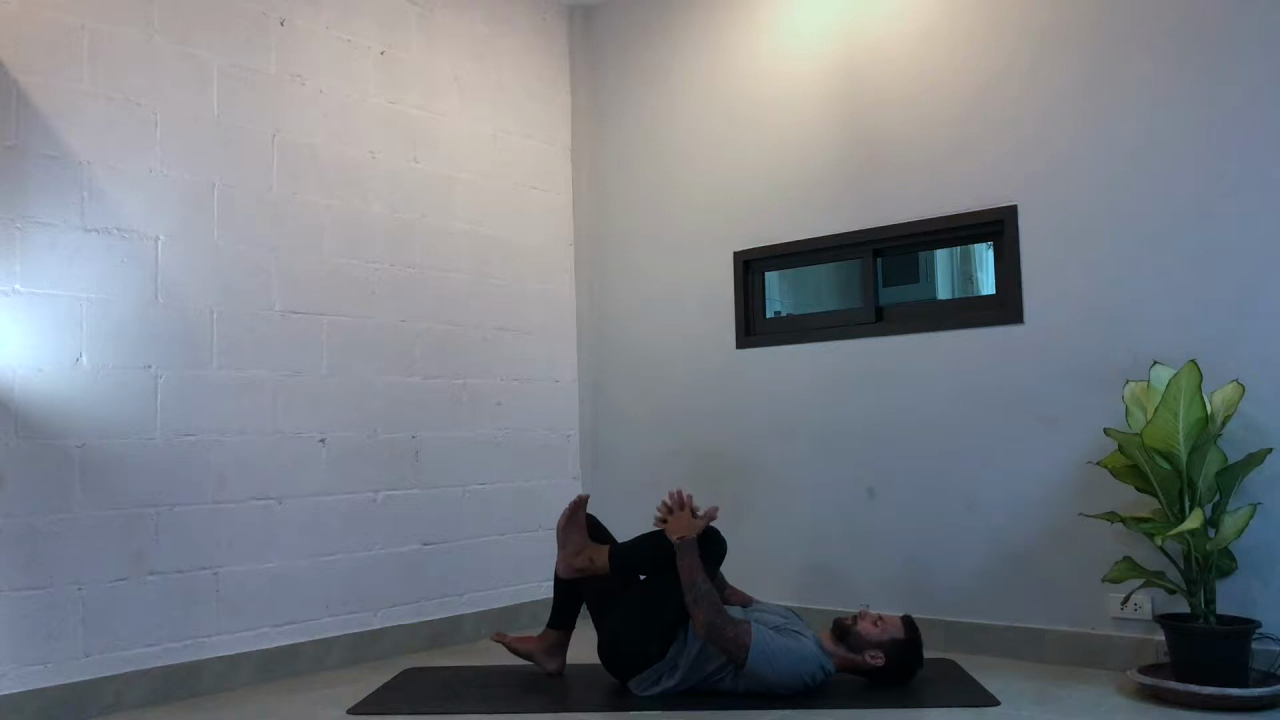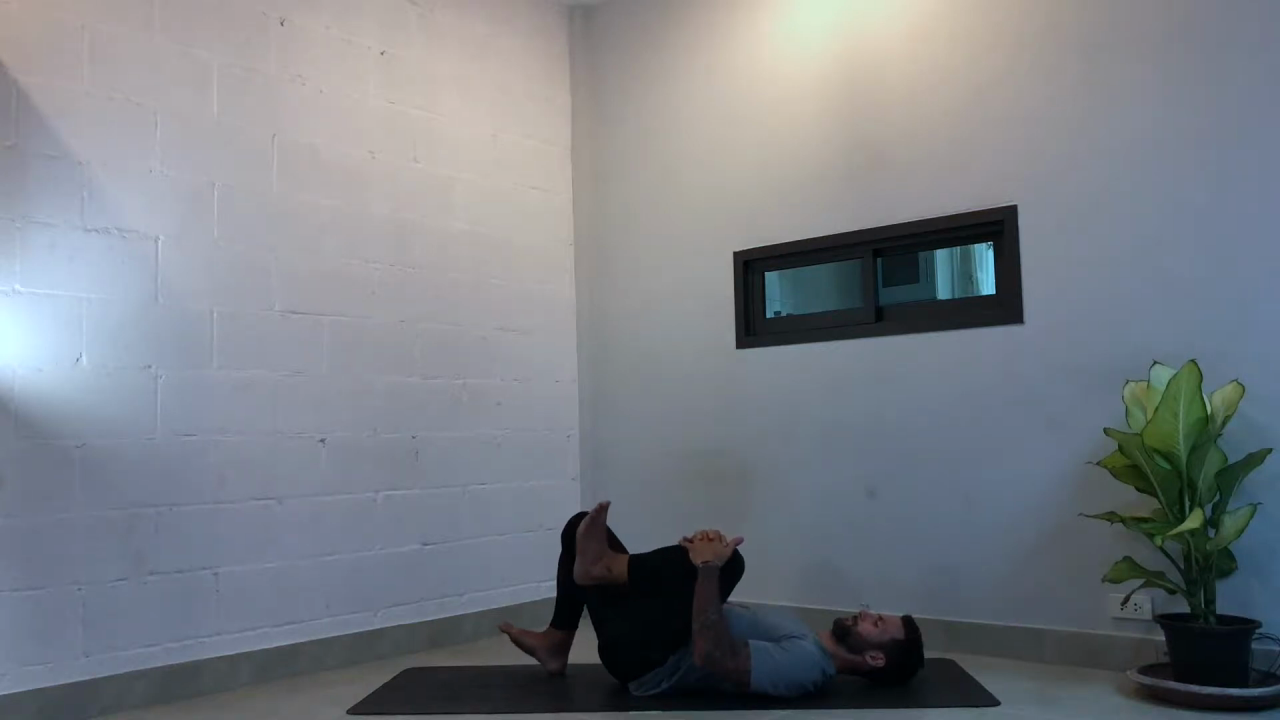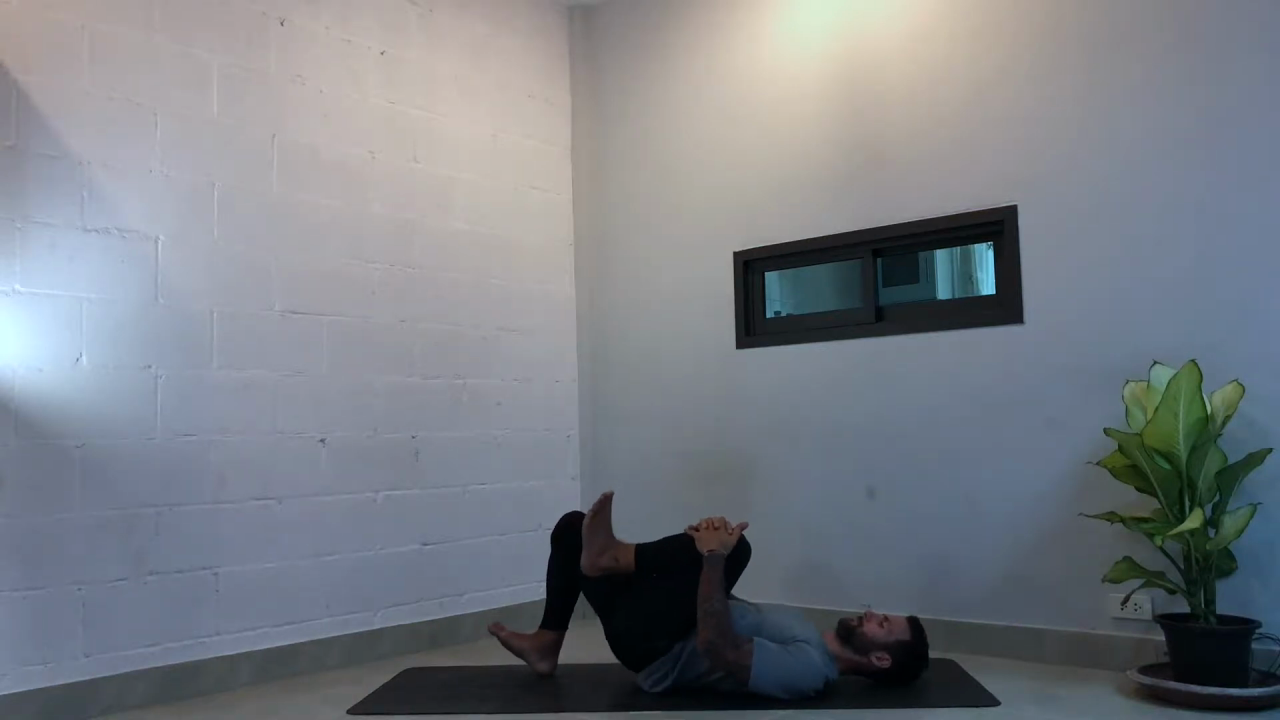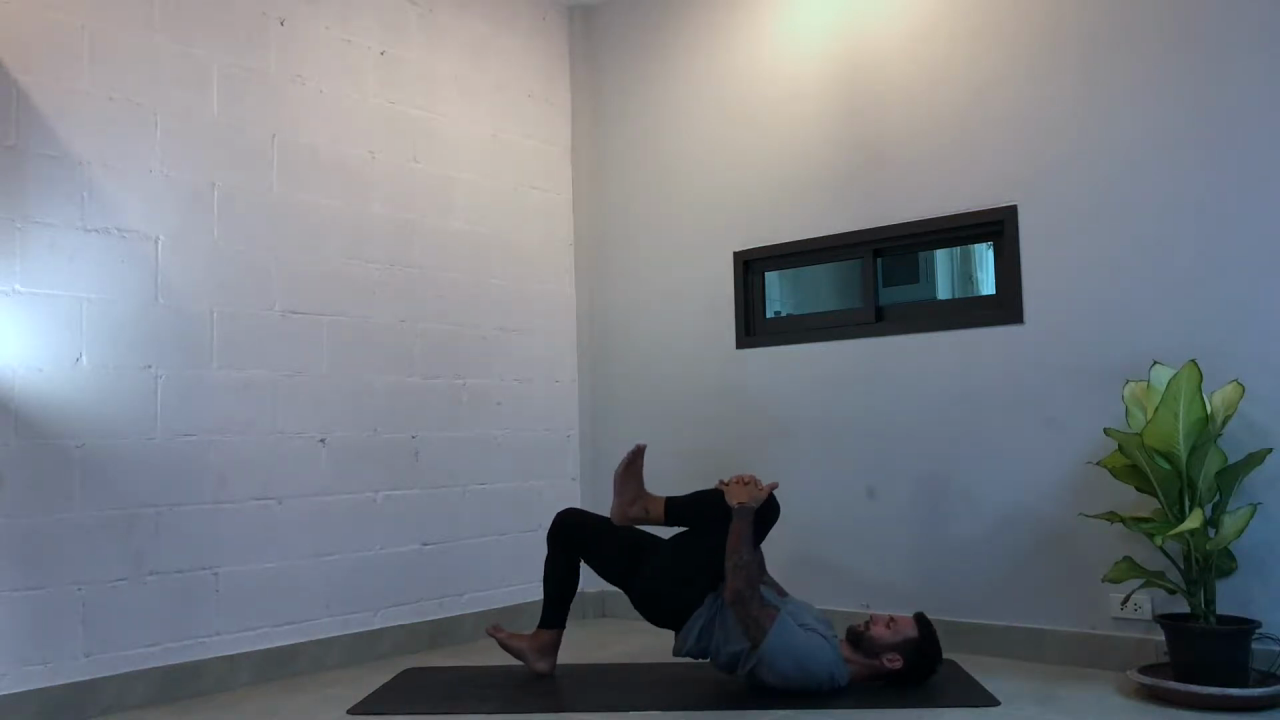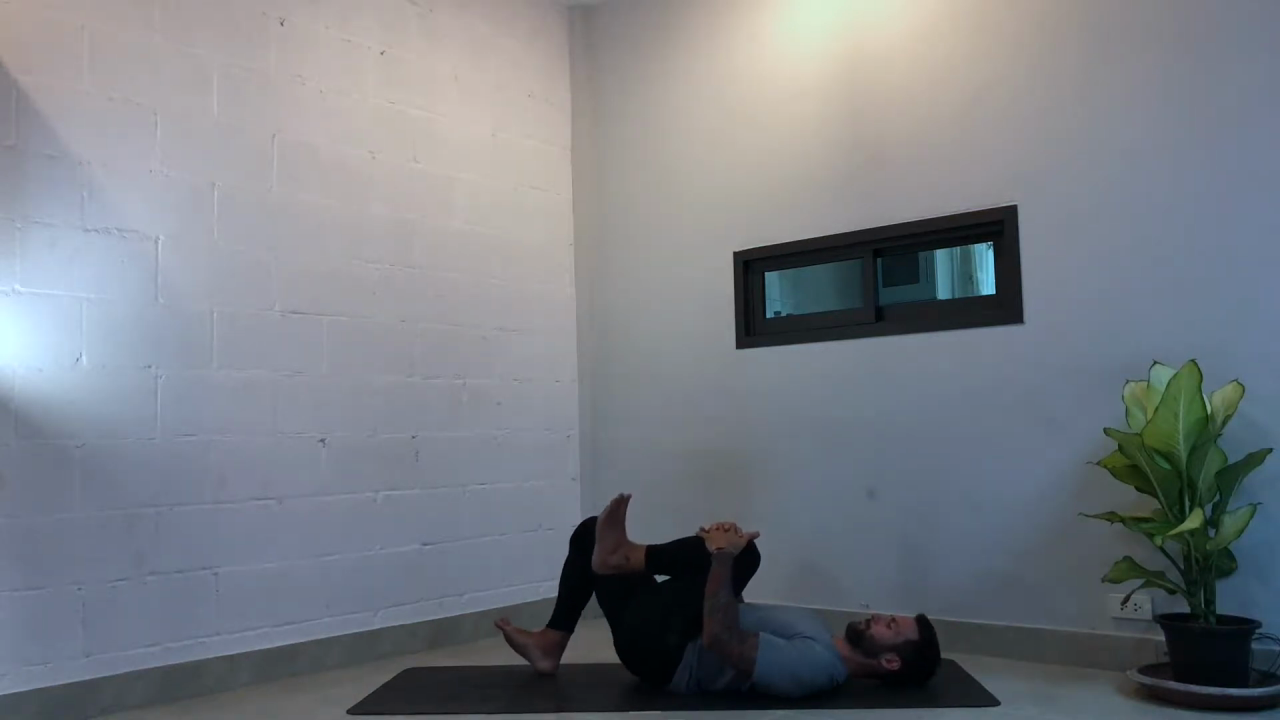
dt=1s
person 1, frame 1
left shoulder: (802, 661)
right shoulder: (799, 633)
left elbow: (713, 626)
right elbow: (724, 594)
left wrist: (684, 542)
right wrist: (687, 536)
left hip: (640, 658)
right hip: (644, 641)
left knee: (707, 541)
right knee: (584, 527)
left ankle: (586, 560)
right ankle: (552, 645)
person 1, frame 2
left shoulder: (805, 664)
right shoulder: (801, 639)
left elbow: (711, 655)
right elbow: (716, 620)
left wrist: (706, 567)
right wrist: (704, 562)
left hip: (639, 656)
right hip: (644, 633)
left knee: (726, 563)
right knee: (581, 525)
left ankle: (605, 566)
right ankle: (556, 643)
person 1, frame 3
left shoulder: (808, 669)
right shoulder: (807, 640)
left elbow: (716, 645)
right elbow: (729, 612)
left wrist: (713, 557)
right wrist: (712, 553)
left hip: (649, 642)
right hip: (662, 627)
left knee: (734, 548)
right knee: (572, 526)
left ankle: (612, 557)
right ankle: (546, 645)
person 1, frame 4
left shoulder: (817, 664)
right shoulder: (824, 642)
left elbow: (741, 596)
right elbow: (761, 583)
left wrist: (742, 512)
right wrist: (744, 511)
left hip: (678, 598)
right hip: (688, 588)
left knee: (761, 506)
right knee: (567, 525)
left ankle: (639, 507)
right ankle: (546, 645)
person 1, frame 5
left shoulder: (816, 667)
right shoulder: (818, 639)
left elbow: (720, 639)
left wrist: (722, 557)
right wrist: (722, 553)
left hip: (658, 649)
right hip: (664, 633)
left knee: (742, 555)
right knee: (590, 531)
left ankle: (623, 556)
right ankle: (550, 646)
